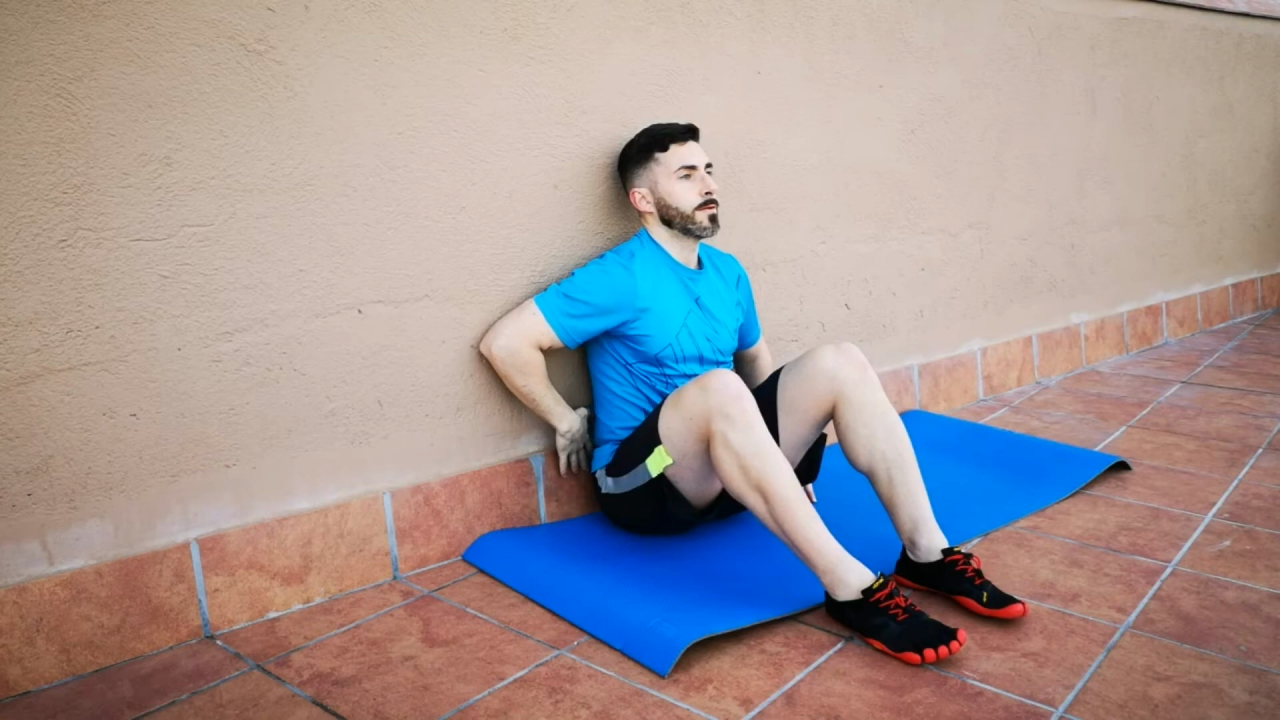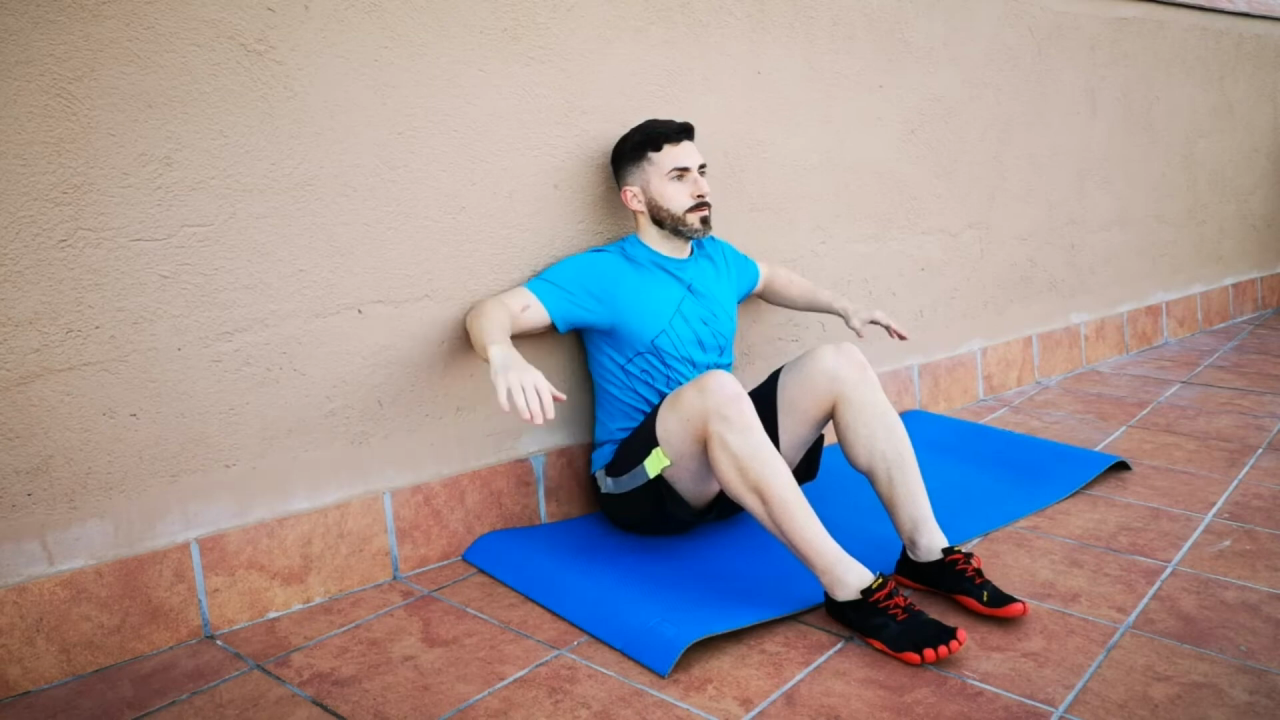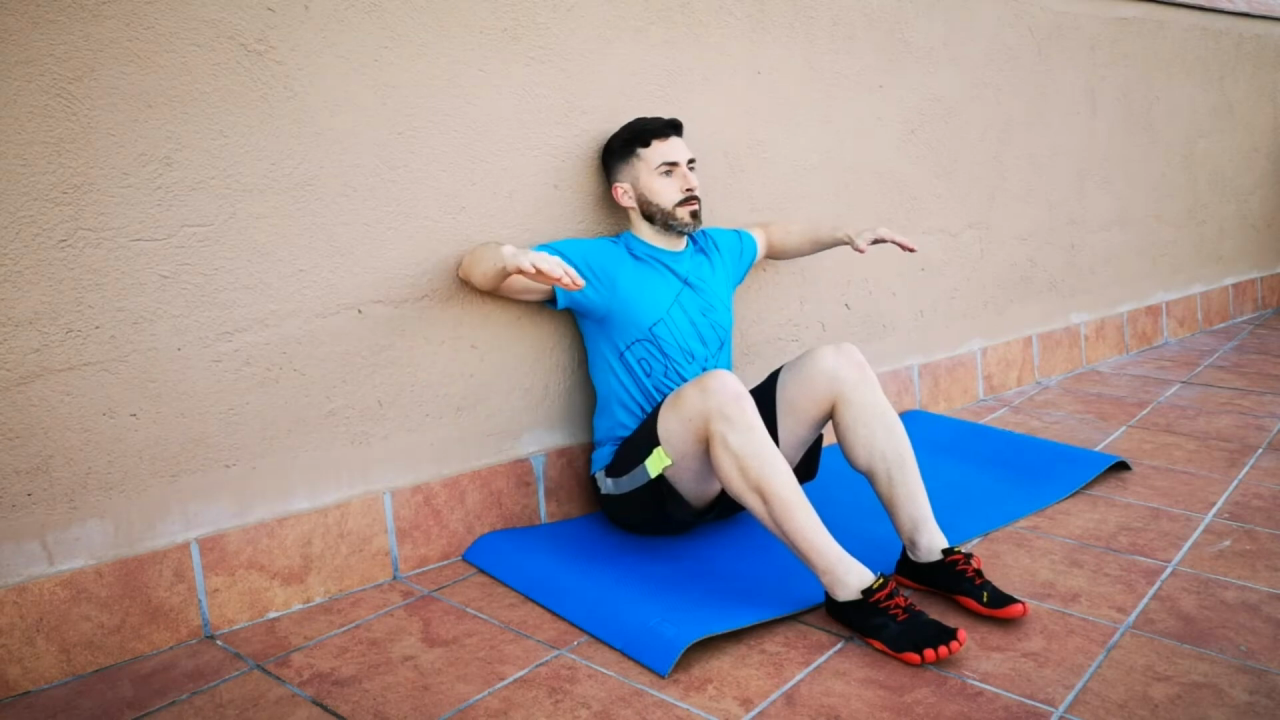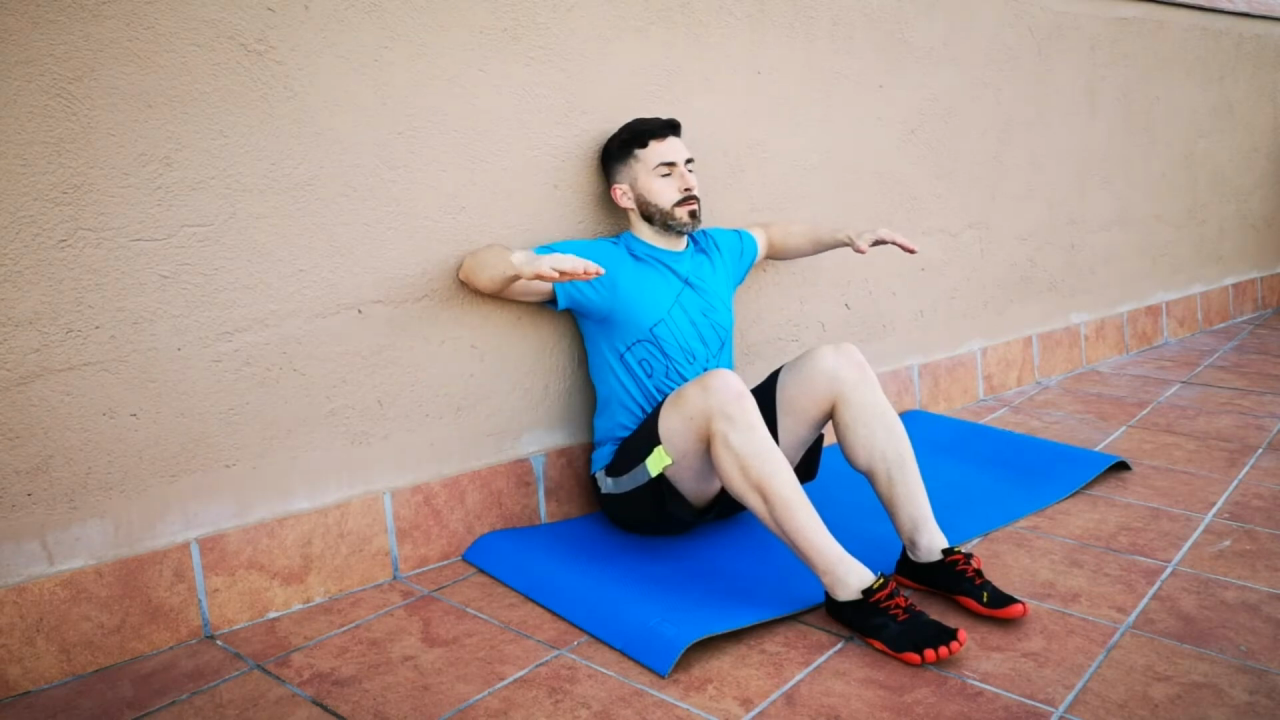
dt=1s
person 1, frame 1
left shoulder: (727, 271)
right shoulder: (618, 278)
left elbow: (756, 361)
right elbow: (503, 342)
left wrist: (784, 452)
right wrist: (567, 421)
left hip: (730, 470)
right hip: (642, 483)
left knee: (839, 362)
right knee: (718, 386)
left ankle: (926, 552)
right ankle: (851, 587)
person 1, frame 2
left shoulder: (718, 259)
right shoulder: (603, 275)
left elbow: (768, 278)
right elbow: (489, 314)
left wrist: (842, 308)
right wrist: (506, 357)
left hip: (729, 463)
right hip: (642, 482)
left knee: (840, 361)
right knee: (716, 388)
left ankle: (927, 552)
right ankle: (851, 587)
person 1, frame 3
left shoulder: (716, 250)
right shoulder: (601, 264)
left elbow: (771, 237)
right elbow: (472, 269)
left wrist: (843, 237)
right wrist: (512, 259)
left hip: (732, 463)
right hip: (641, 483)
left knee: (839, 363)
right knee: (718, 388)
left ankle: (926, 552)
right ankle: (851, 588)
person 1, frame 4
left shoulder: (717, 250)
right shoulder: (603, 266)
left elbow: (772, 237)
right elbow: (475, 270)
left wrist: (844, 237)
right wrist: (525, 263)
left hip: (731, 464)
right hip: (642, 483)
left knee: (839, 363)
right knee: (720, 387)
left ankle: (926, 552)
right ankle: (851, 587)
